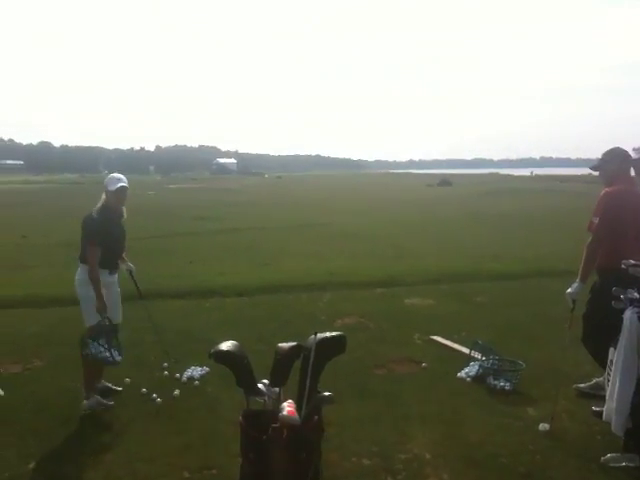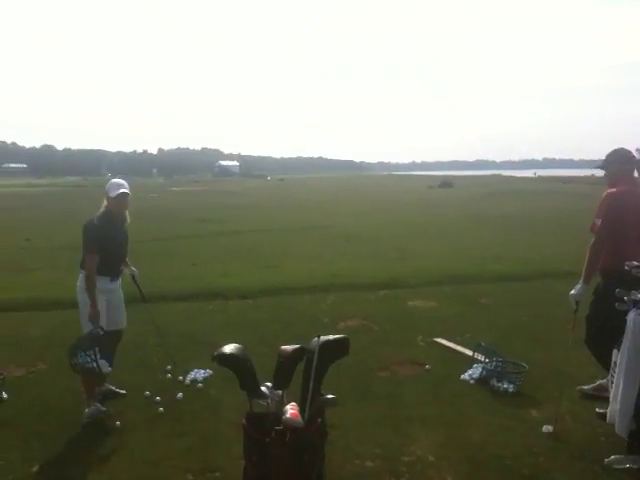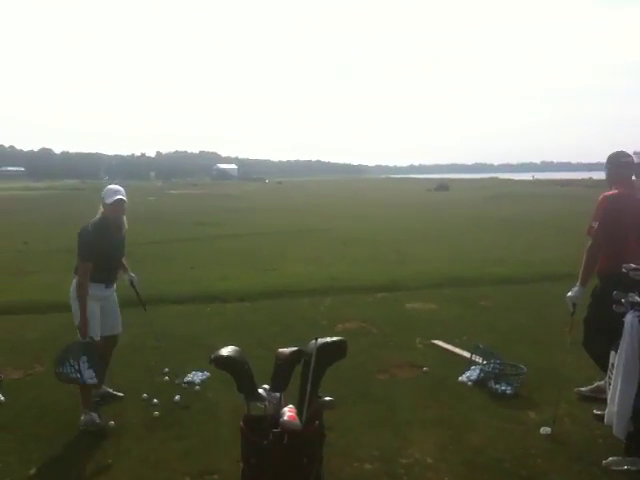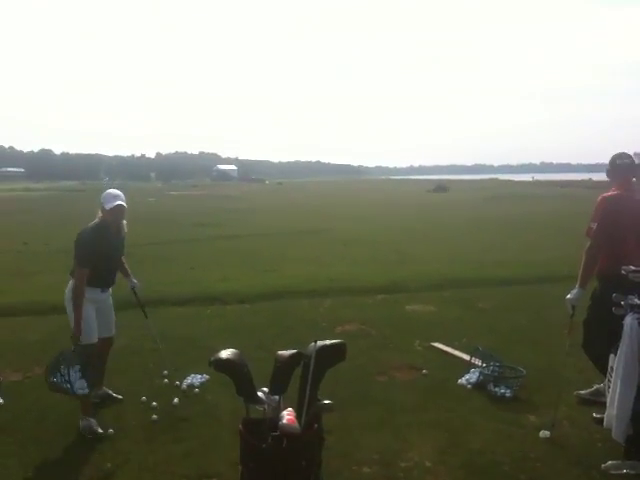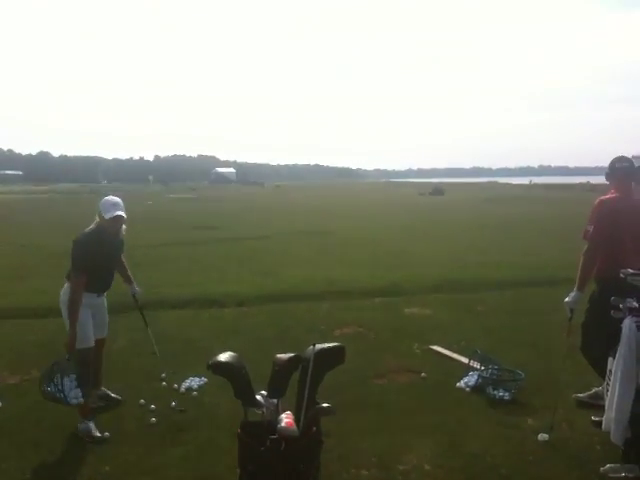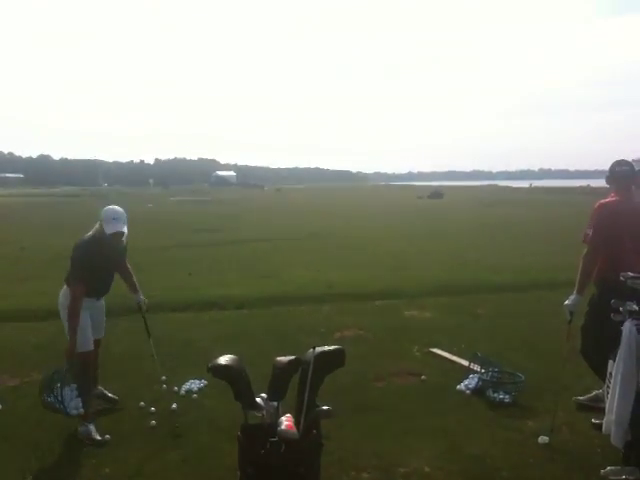
dt=0.1s
person 1, frame 1
left shoulder: (611, 196)
left elbow: (595, 242)
left wrist: (580, 282)
left hip: (613, 277)
left knee: (593, 334)
right knee: (613, 332)
person 1, frame 2
left shoulder: (613, 197)
left elbow: (598, 243)
left wrist: (583, 284)
left hip: (616, 278)
left knee: (597, 336)
right knee: (618, 334)
person 1, frame 3
left shoulder: (610, 200)
left elbow: (595, 246)
left wrist: (580, 286)
left hip: (613, 281)
left knee: (594, 337)
right knee: (615, 335)
person 1, frame 4
left shoulder: (609, 201)
left elbow: (594, 247)
left wrist: (579, 288)
left hip: (613, 283)
left knee: (594, 340)
right knee: (614, 337)
person 1, frame 5
left shoulder: (606, 205)
left elbow: (591, 250)
left wrist: (577, 291)
left hip: (611, 286)
left knee: (592, 342)
right knee: (612, 341)
person 1, frame 6
left shoulder: (605, 208)
left elbow: (591, 253)
left wrist: (577, 294)
left hip: (611, 289)
left knee: (593, 346)
right knee: (614, 344)
person 2, frame 1
left shoulder: (118, 217)
right shoulder: (95, 220)
right elbow: (92, 262)
left wrist: (125, 261)
right wrist: (99, 297)
left hip: (111, 277)
right hip: (91, 279)
left ankle: (97, 381)
right ankle: (90, 396)
person 2, frame 2
left shoulder: (121, 222)
right shoulder: (95, 226)
right elbow: (90, 269)
left wrist: (128, 266)
right wrist: (93, 306)
left hip: (113, 283)
right hip: (93, 286)
left knee: (115, 335)
left ankle: (101, 384)
right ankle: (91, 403)
person 2, frame 3
left shoulder: (119, 228)
right shoulder: (91, 233)
right elbow: (83, 276)
left wrist: (127, 272)
right wrist: (83, 316)
left hip: (108, 290)
right hip: (87, 292)
left knee: (110, 339)
left ankle: (99, 387)
right ankle: (87, 411)
person 2, frame 4
left shoulder: (118, 232)
right shoulder: (88, 237)
right elbow: (79, 282)
left wrist: (129, 277)
right wrist: (77, 324)
left hip: (103, 293)
right hip: (83, 295)
left knee: (106, 342)
right knee: (87, 351)
left ankle: (98, 388)
right ankle: (86, 416)
person 2, frame 5
left shoulder: (116, 236)
right shoulder: (85, 243)
right elbow: (76, 289)
left wrist: (131, 284)
right wrist: (72, 331)
left hip: (98, 296)
right hip: (77, 297)
left knee: (98, 344)
right knee: (84, 354)
left ankle: (97, 389)
right ankle: (85, 419)
person 2, frame 6
left shoulder: (119, 244)
right shoulder: (85, 249)
left elbow: (123, 266)
right elbow: (76, 297)
left wrist: (137, 293)
right wrist: (72, 340)
left hip: (97, 299)
right hip: (75, 301)
left knee: (94, 345)
right knee: (84, 357)
left ankle: (94, 387)
right ankle: (85, 422)
